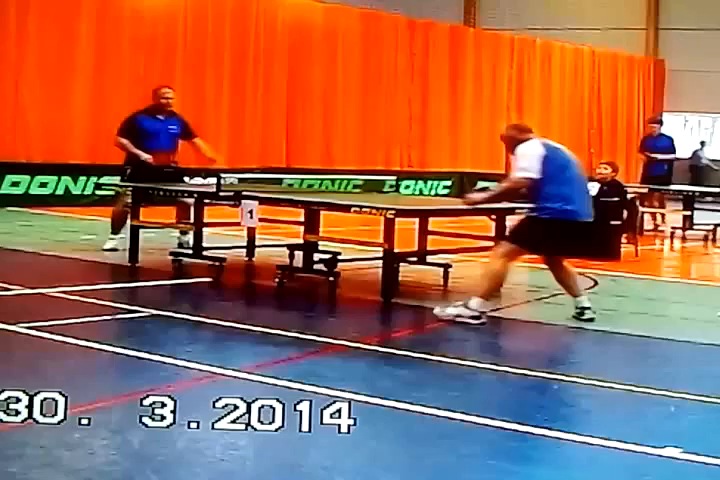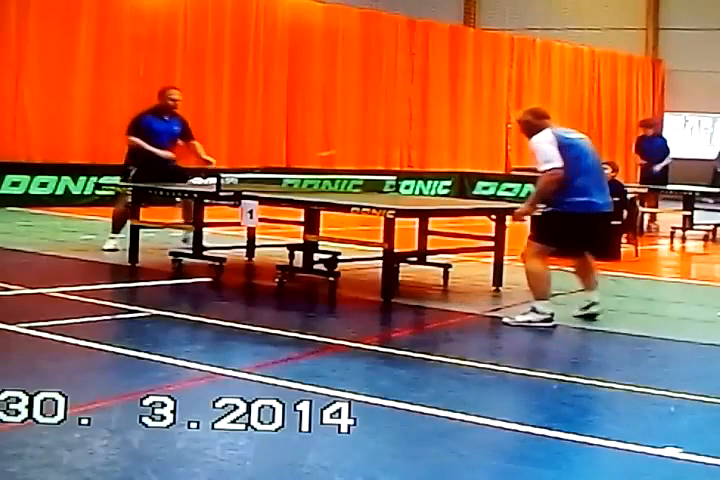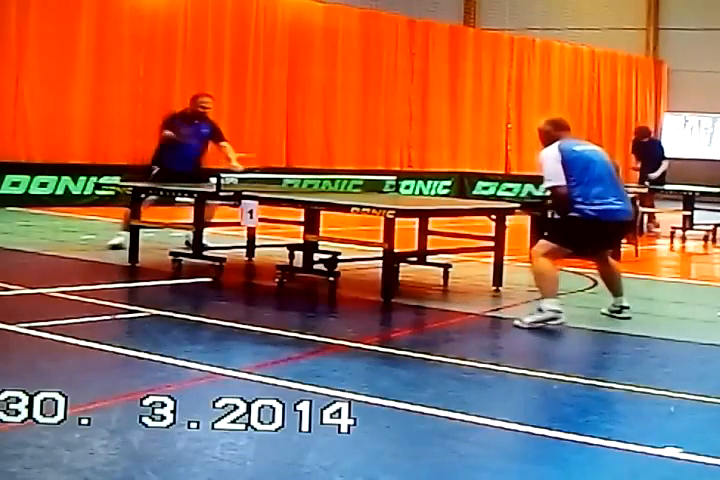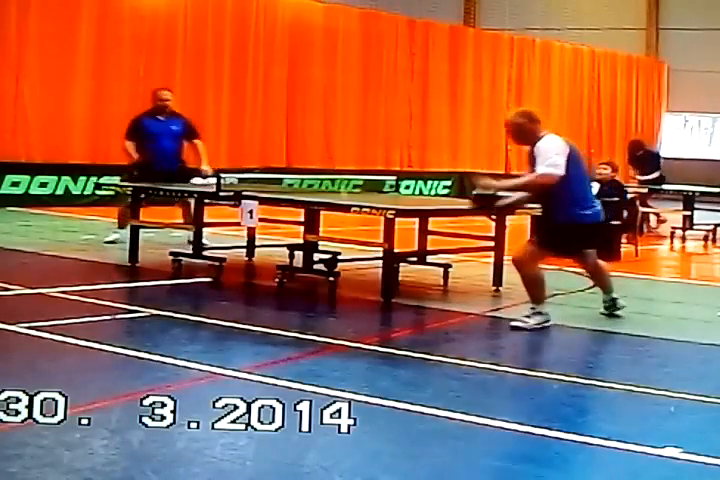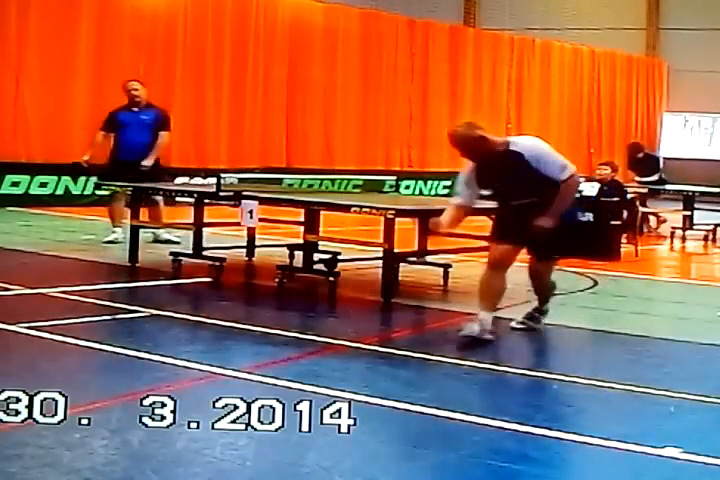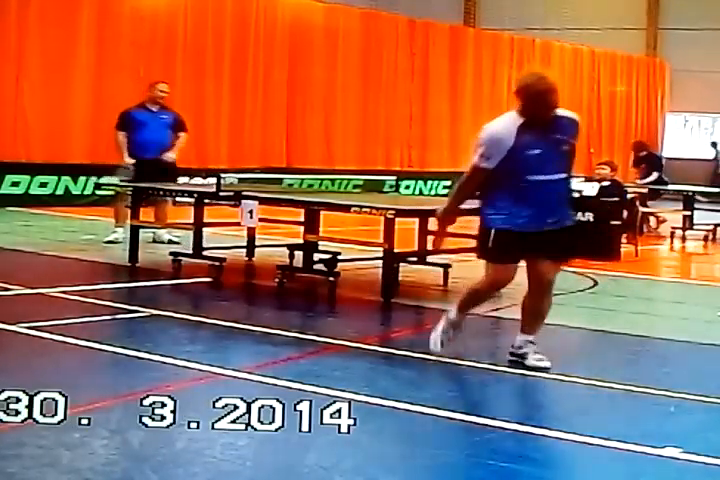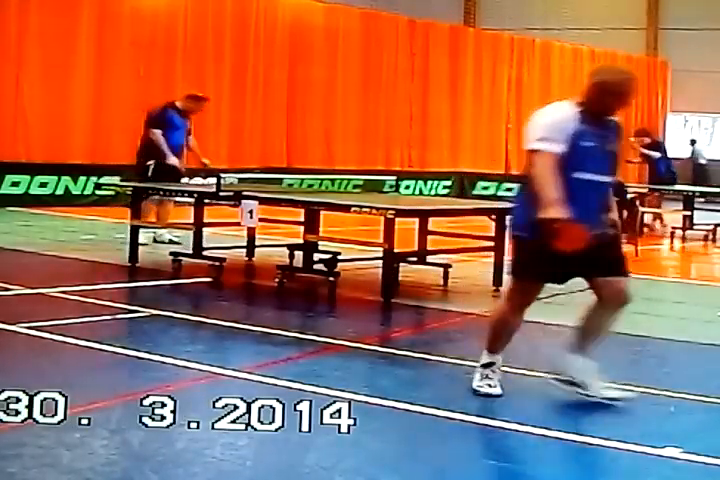
dt=0.5s
person 1, frame 1
left shoulder: (528, 147)
right shoulder: (556, 150)
left elbow: (521, 183)
left wrist: (484, 197)
left hip: (554, 215)
right hip: (579, 217)
left knee: (502, 254)
right knee: (554, 259)
left ankle: (474, 309)
right ankle: (583, 306)
person 1, frame 2
left shoulder: (543, 138)
right shoulder: (575, 135)
left elbow: (554, 174)
left wrist: (530, 205)
left hip: (572, 207)
right hip: (600, 206)
left knee: (533, 254)
right knee: (580, 253)
left ankle: (542, 311)
right ankle: (591, 301)
person 1, frame 3
left shoulder: (551, 151)
right shoulder: (594, 149)
left elbow: (560, 192)
left wrist: (561, 215)
right wrist: (564, 210)
left hip: (590, 215)
right hip: (621, 214)
left knee: (541, 254)
right knee: (602, 256)
left ankle: (550, 309)
right ankle: (620, 305)
person 1, frame 4
left shoulder: (550, 145)
right shoulder: (538, 150)
left elbow: (548, 180)
right elbow: (537, 189)
left wrist: (501, 185)
right wrist: (507, 202)
left hip: (573, 218)
right hip: (584, 215)
left knee: (523, 258)
right knee: (588, 259)
left ankle: (540, 313)
right ankle: (611, 300)
person 1, frame 5
left shoulder: (531, 148)
right shoulder: (474, 169)
left elbow: (571, 179)
right elbow: (461, 206)
left wrist: (552, 216)
right wrist: (442, 223)
left hip: (551, 216)
right hip: (512, 216)
left knee: (539, 271)
right knee: (496, 260)
left ankle: (541, 310)
right ankle: (484, 322)
person 1, frame 6
left shoulder: (570, 122)
right shoulder: (500, 131)
right elbow: (476, 176)
right wrist: (448, 212)
left hip: (554, 220)
right hip: (506, 218)
left knee: (543, 282)
right knee: (498, 278)
left ankle: (523, 344)
right ankle: (453, 318)
person 1, frame 7
left shoulder: (612, 129)
right shoulder: (556, 117)
right elbow: (542, 162)
left wrist: (611, 210)
right wrist: (553, 206)
left hip: (592, 229)
right hip: (547, 228)
left knee: (616, 293)
right knee: (520, 298)
left ankle: (576, 364)
right ankle: (488, 365)
person 2, frame 1
left shoulder: (178, 120)
right shoulder: (137, 118)
left elbow: (194, 139)
right elbow: (120, 140)
left wrist: (209, 154)
right wrist: (139, 153)
left hip: (168, 170)
right hip: (139, 169)
left knee: (185, 202)
right knee: (124, 202)
left ankle: (185, 238)
right ankle: (113, 238)
person 2, frame 2
left shoulder: (179, 121)
right shoulder: (144, 118)
left elbow: (191, 141)
right elbow: (131, 140)
left wrist: (203, 156)
right wrist: (157, 152)
left hip: (168, 168)
right hip: (141, 168)
left knee: (191, 198)
right knee: (126, 202)
right ankle: (113, 238)
person 2, frame 3
left shoulder: (210, 125)
right shoulder: (175, 119)
left elbow: (223, 144)
right elbow: (166, 136)
left wrist: (233, 161)
right wrist: (176, 135)
left hip: (192, 171)
right hip: (164, 169)
left knee: (210, 201)
right knee: (144, 200)
right ankle: (124, 234)
person 2, frame 4
left shoulder: (182, 121)
right shoulder: (140, 121)
left elbow: (196, 143)
right elbow: (129, 143)
left wrist: (204, 164)
right wrist: (135, 157)
left hip: (175, 171)
right hip: (145, 170)
left knee: (187, 201)
right ankle: (120, 232)
person 2, frame 5
left shoulder: (159, 113)
right shoulder: (117, 114)
left elbow: (163, 137)
right elbow: (103, 135)
left wrist: (151, 158)
right wrist: (89, 154)
left hip: (146, 164)
right hip: (119, 163)
left knee: (154, 198)
right knee: (116, 196)
left ankle: (159, 232)
right ankle: (117, 231)
person 2, frame 6
left shoulder: (173, 116)
right shoulder: (131, 113)
left elbow: (182, 136)
right elbow: (121, 135)
left wrist: (173, 152)
right wrist: (125, 156)
left hip: (163, 164)
right hip: (137, 162)
left knee: (163, 197)
right knee: (125, 195)
left ankle: (160, 232)
right ankle: (119, 231)
person 2, frame 7
left shoulder: (186, 118)
right shoulder: (162, 112)
left elbow: (188, 139)
right elbow: (155, 134)
left wrist: (200, 157)
right wrist: (169, 156)
left hip: (173, 163)
right hip: (154, 161)
left knee: (168, 196)
left ankle: (161, 232)
